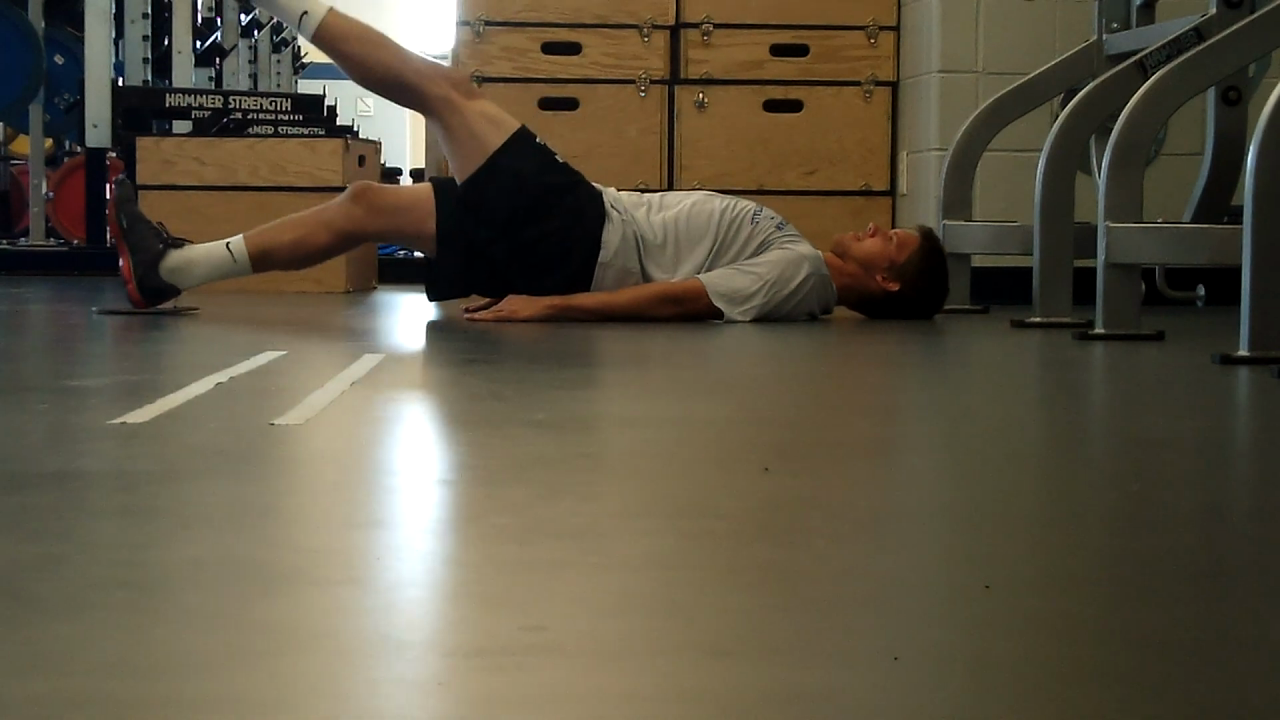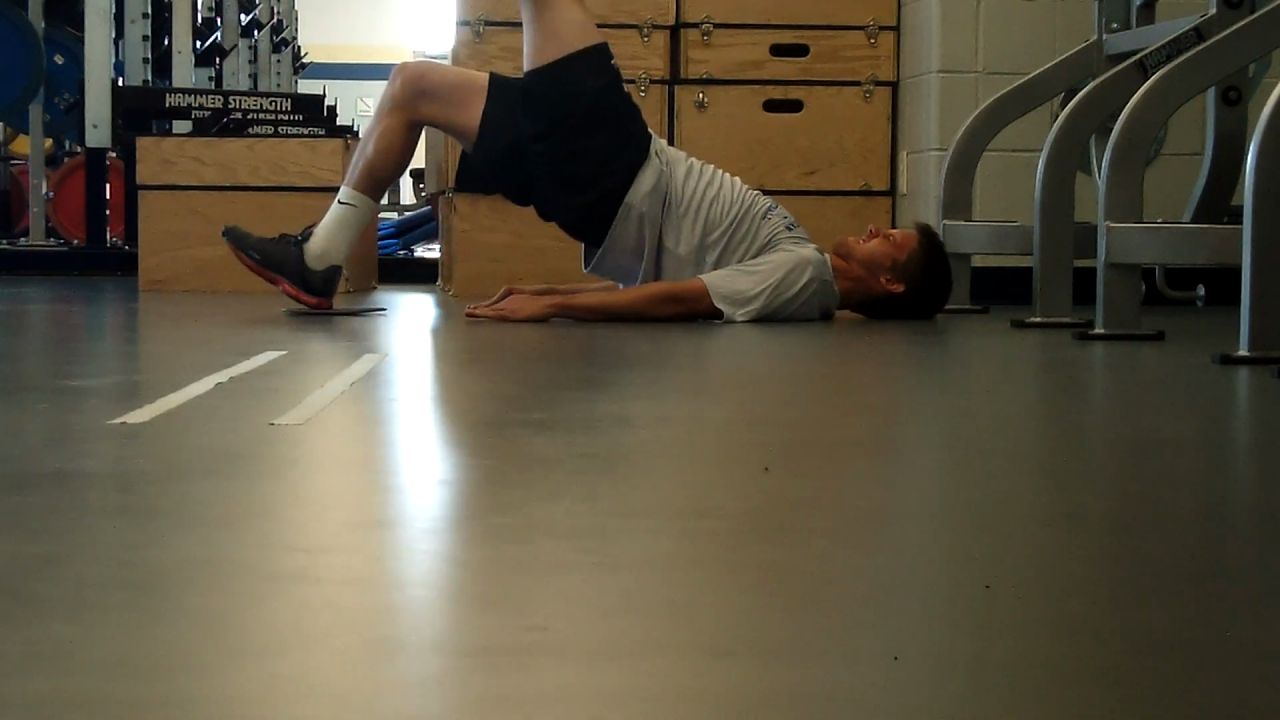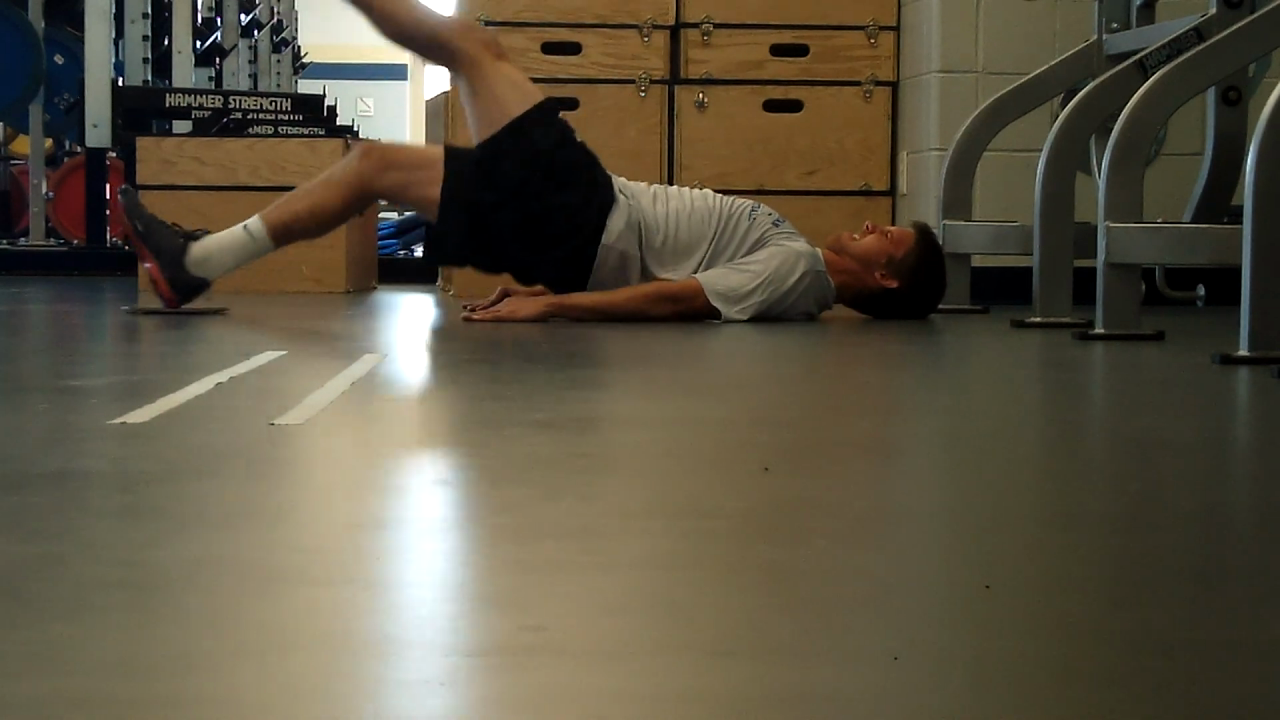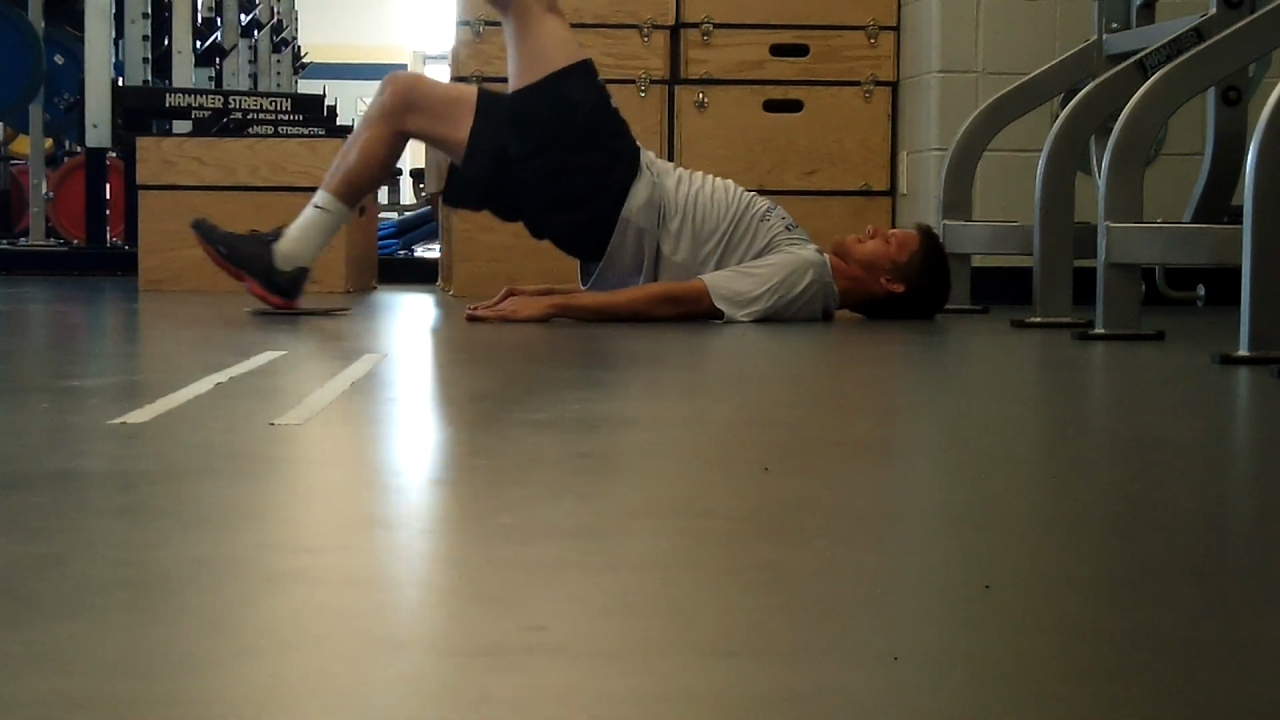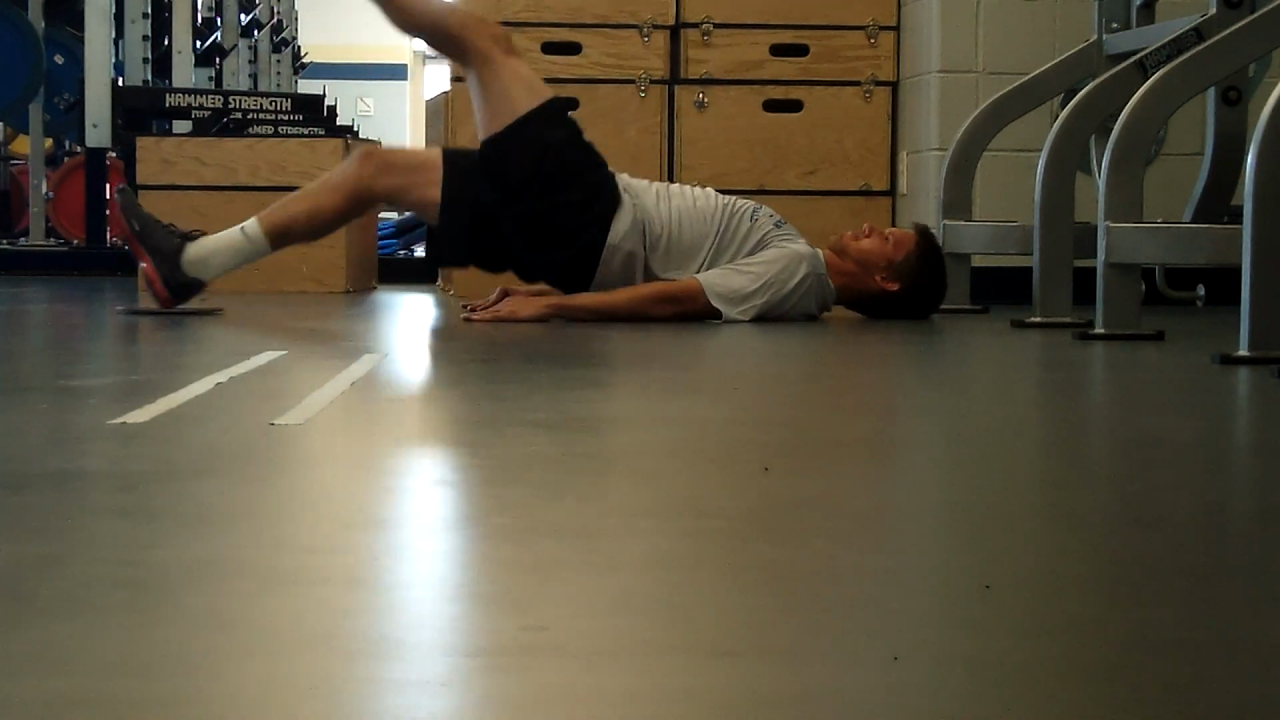
dt=1s
person 1, frame 1
left shoulder: (800, 272)
right shoulder: (793, 267)
left elbow: (678, 300)
left wrist: (550, 305)
left hip: (583, 244)
right hip: (594, 230)
left knee: (446, 90)
right knee: (364, 205)
right ankle: (170, 270)
person 1, frame 2
left shoulder: (803, 276)
right shoulder: (805, 267)
left elbow: (680, 300)
left wrist: (554, 303)
right wrist: (549, 293)
right hip: (619, 185)
right knee: (415, 84)
right ankle: (319, 257)
person 1, frame 3
left shoulder: (797, 272)
right shoulder: (792, 265)
left elbow: (677, 299)
left wrist: (550, 305)
right wrist: (544, 284)
left hip: (586, 228)
right hip: (588, 234)
right knee: (374, 166)
right ankle: (200, 262)
person 1, frame 4
left shoulder: (804, 277)
right shoulder: (799, 264)
left elbow: (681, 300)
left wrist: (554, 305)
right wrist: (556, 289)
left hip: (607, 194)
right hip: (617, 205)
right knee: (403, 95)
right ankle: (288, 258)
person 1, frame 5
left shoulder: (798, 274)
right shoulder: (794, 264)
left elbow: (676, 300)
left wrist: (548, 305)
right wrist: (551, 286)
left hip: (590, 226)
right hip: (592, 227)
right knee: (373, 169)
right ankle: (197, 262)
